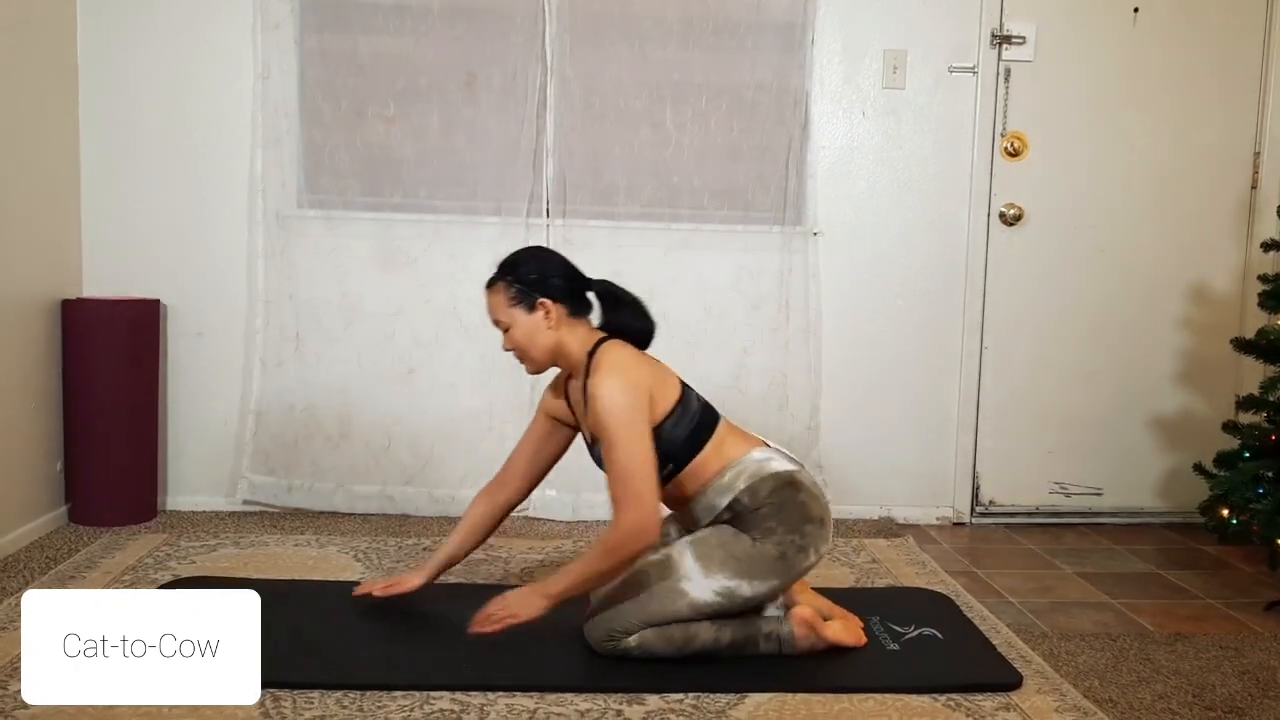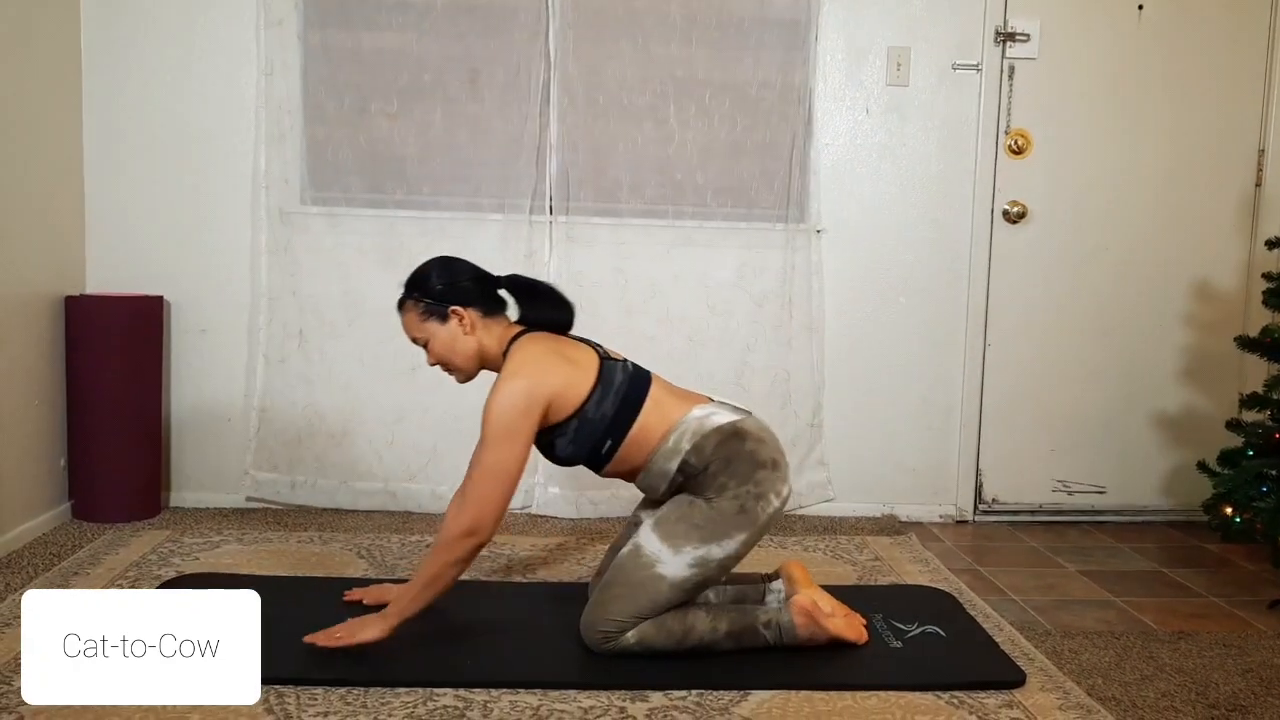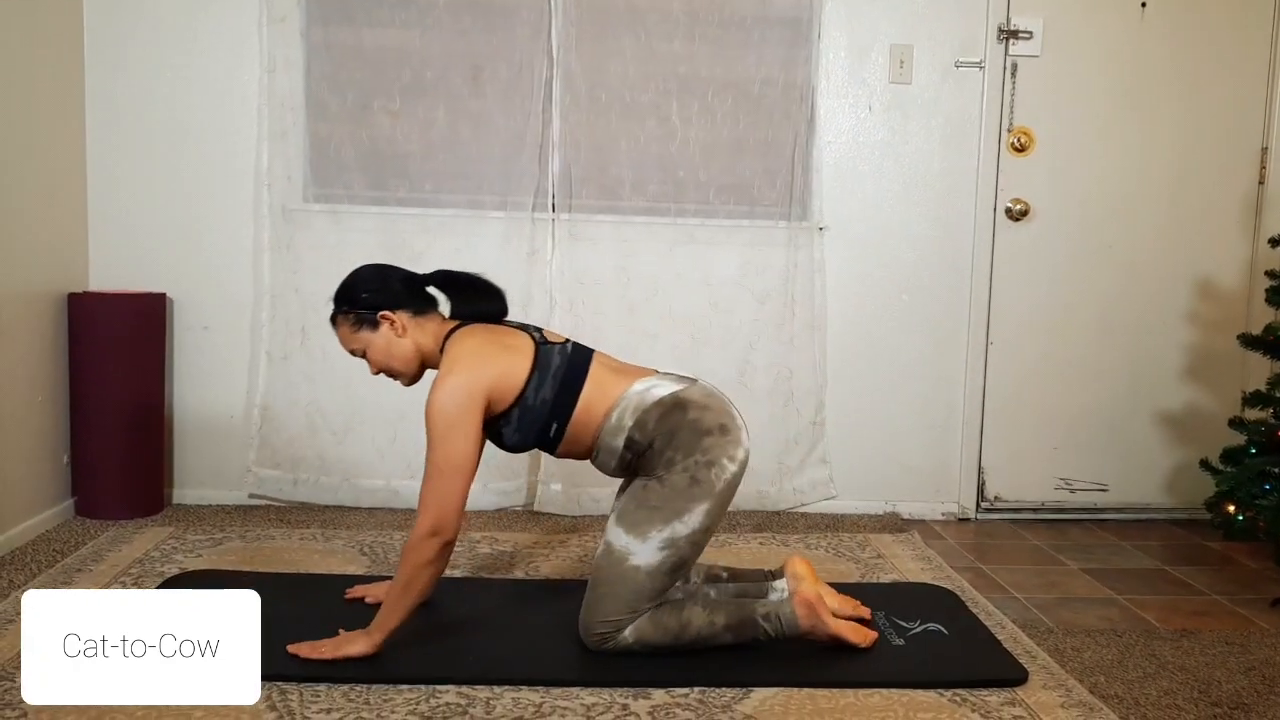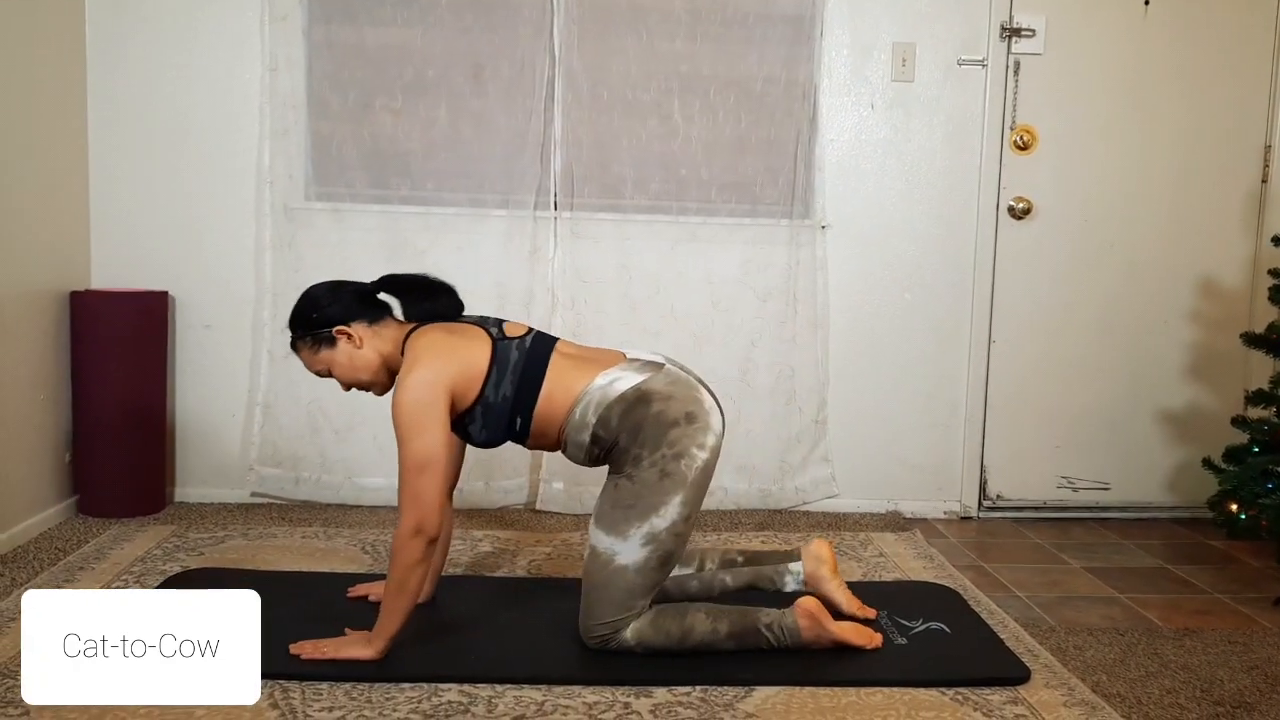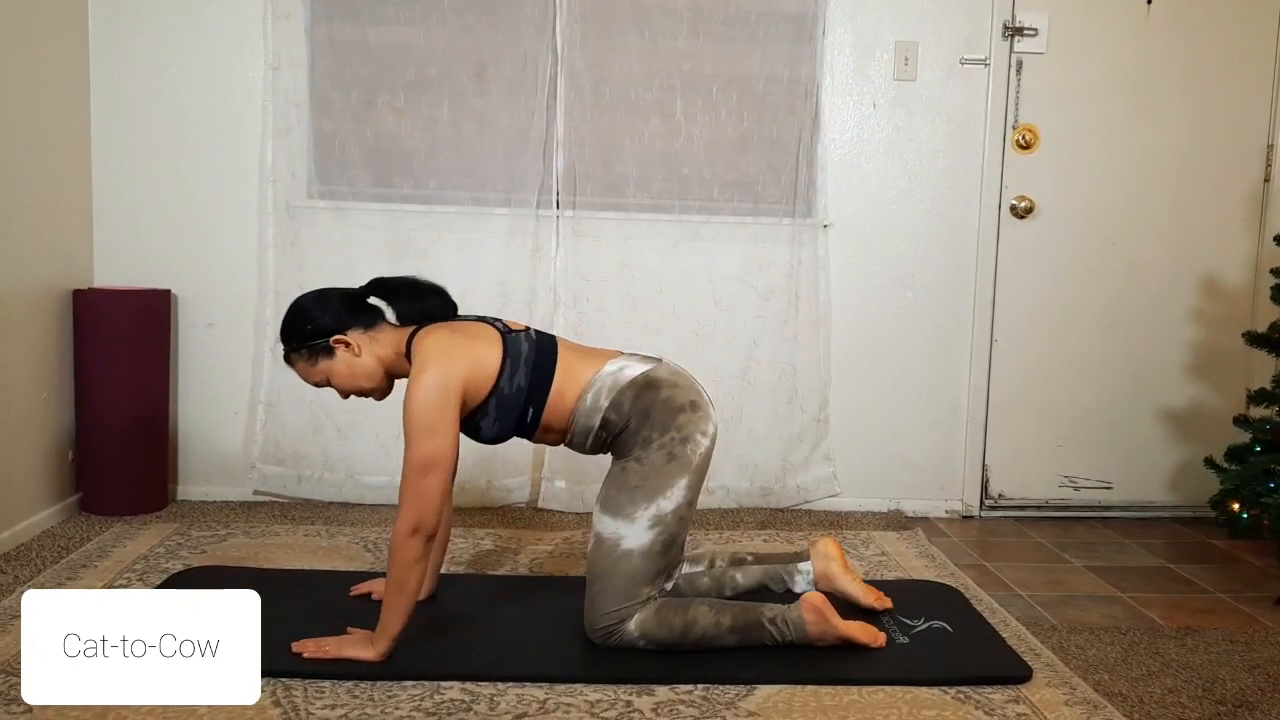
dt=0.4s
person 1, frame 1
left shoulder: (611, 383)
right shoulder: (566, 392)
left elbow: (636, 529)
right elbow: (503, 491)
left wrist: (543, 594)
right wrist: (424, 573)
left hip: (775, 515)
right hip: (731, 514)
left knee: (610, 629)
right knee: (607, 594)
left ankle: (790, 627)
right ankle: (771, 597)
person 1, frame 2
left shoulder: (520, 383)
right shoulder: (525, 364)
left elbow: (473, 528)
right elbow: (469, 498)
left wrist: (387, 619)
right wrist: (411, 587)
left hip: (732, 472)
right hip: (706, 469)
left knee: (605, 629)
right knee: (616, 592)
left ankle: (792, 619)
right ankle: (779, 587)
person 1, frame 3
left shoulder: (457, 378)
right shoulder: (475, 345)
left elbow: (437, 527)
right elbow: (447, 506)
left wrist: (373, 635)
right wrist: (409, 586)
left hip: (689, 444)
right hip: (687, 428)
left knee: (606, 628)
right knee: (634, 585)
left ankle: (792, 613)
right ankle: (782, 582)
person 1, frame 4
left shoulder: (419, 378)
right shoulder: (444, 346)
left elbow: (419, 525)
right elbow: (441, 494)
left wrist: (376, 641)
right wrist: (418, 585)
left hip: (661, 430)
right hip: (672, 399)
left knee: (608, 628)
right knee: (646, 575)
left ankle: (797, 625)
right ankle: (801, 567)
person 1, frame 5
left shoulder: (432, 376)
right shoulder: (436, 348)
left elbow: (418, 522)
right elbow: (439, 494)
left wrist: (380, 640)
right wrist: (420, 583)
left hip: (660, 419)
right hip: (662, 406)
left knee: (614, 622)
right knee: (652, 578)
left ankle: (802, 619)
right ankle: (811, 566)
